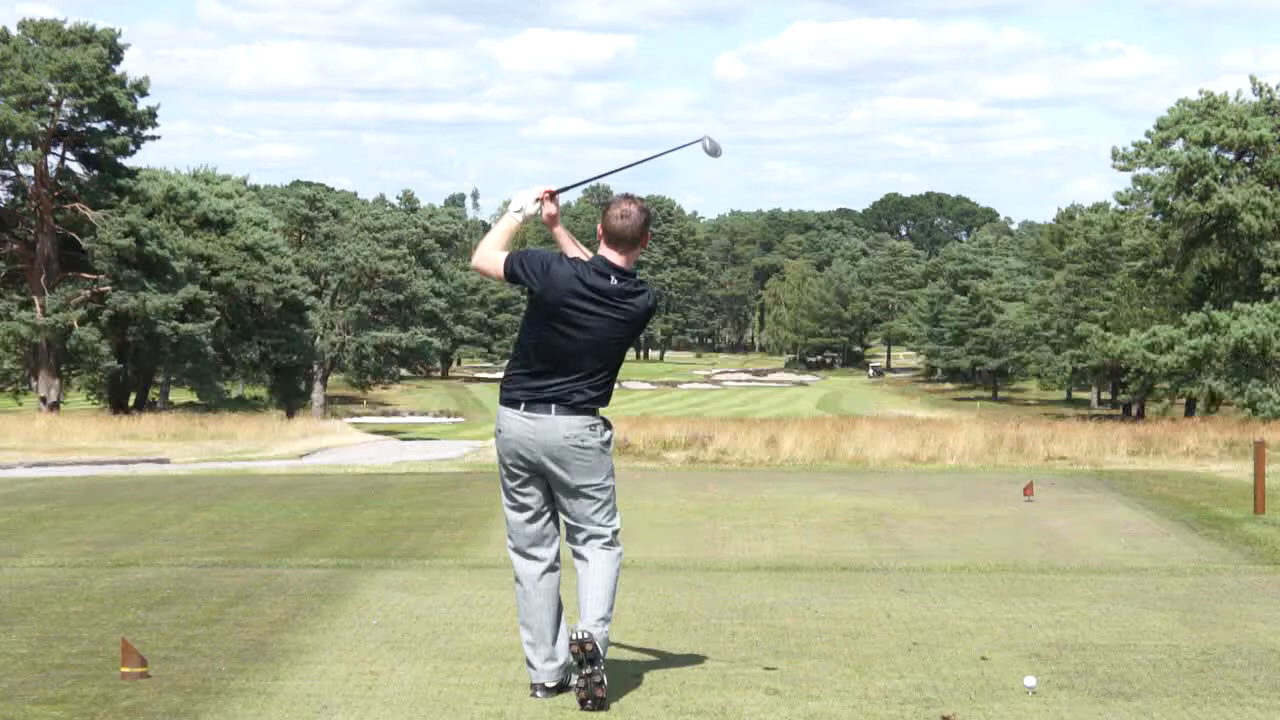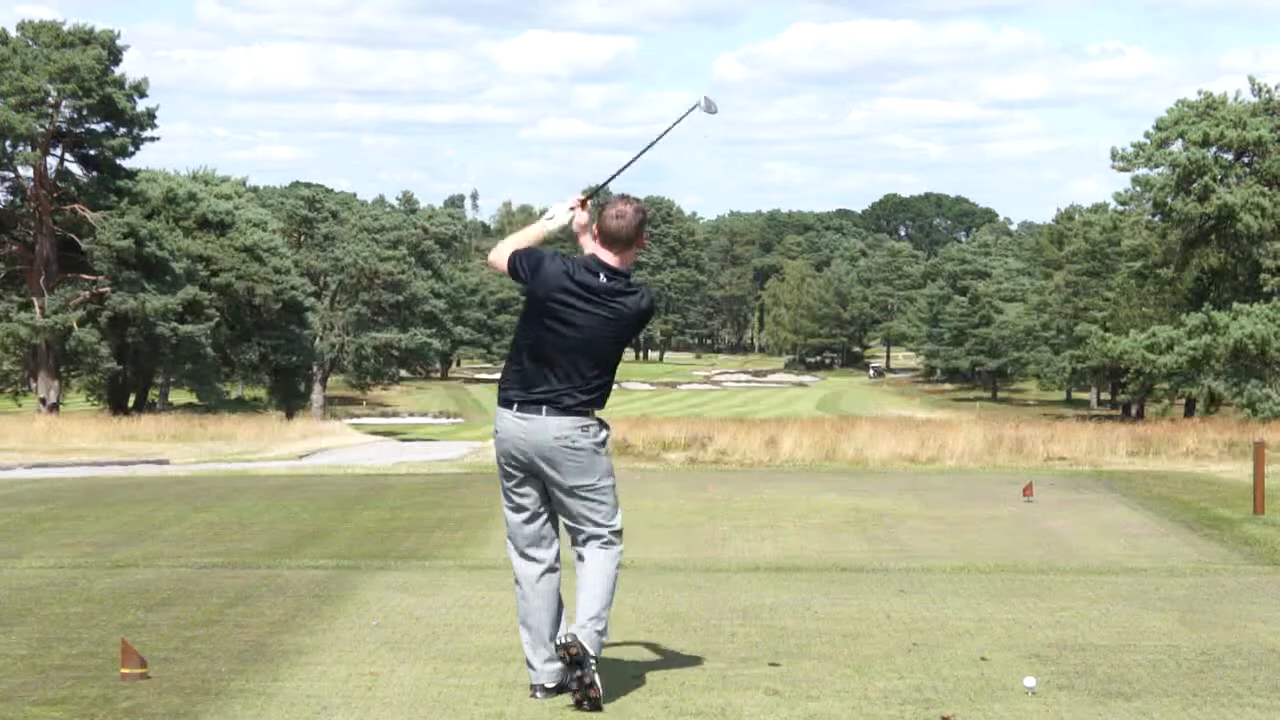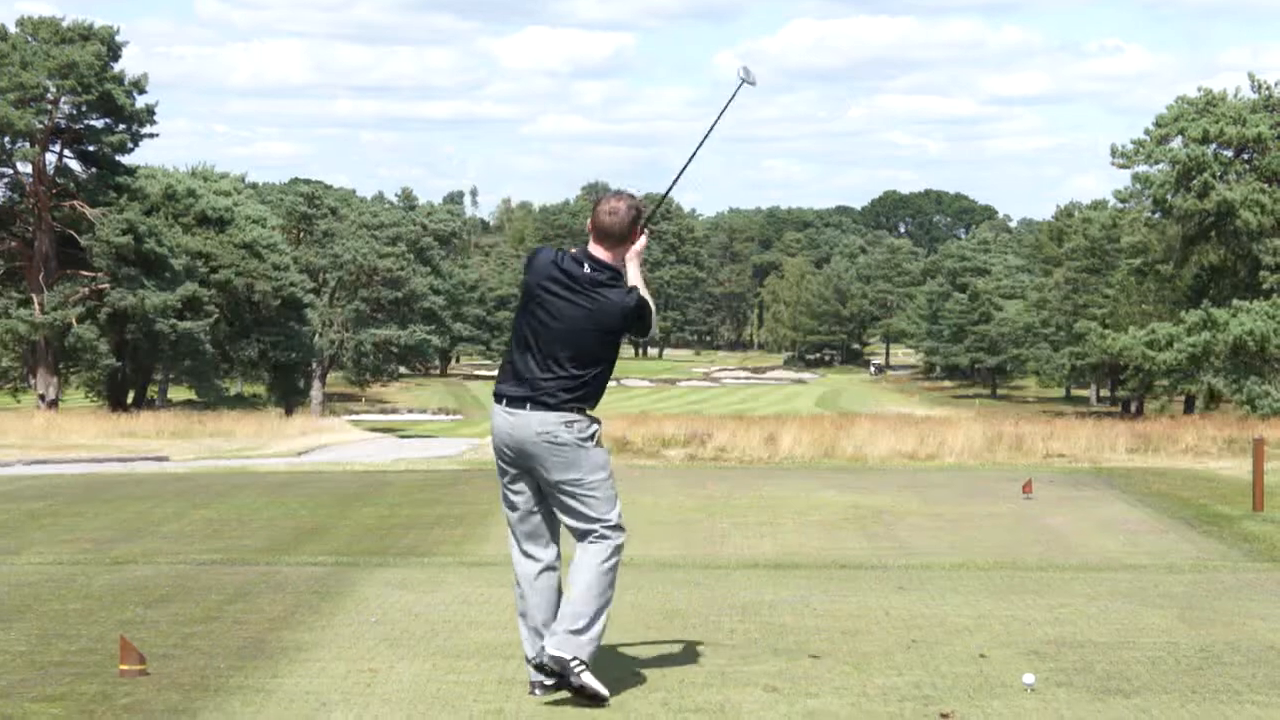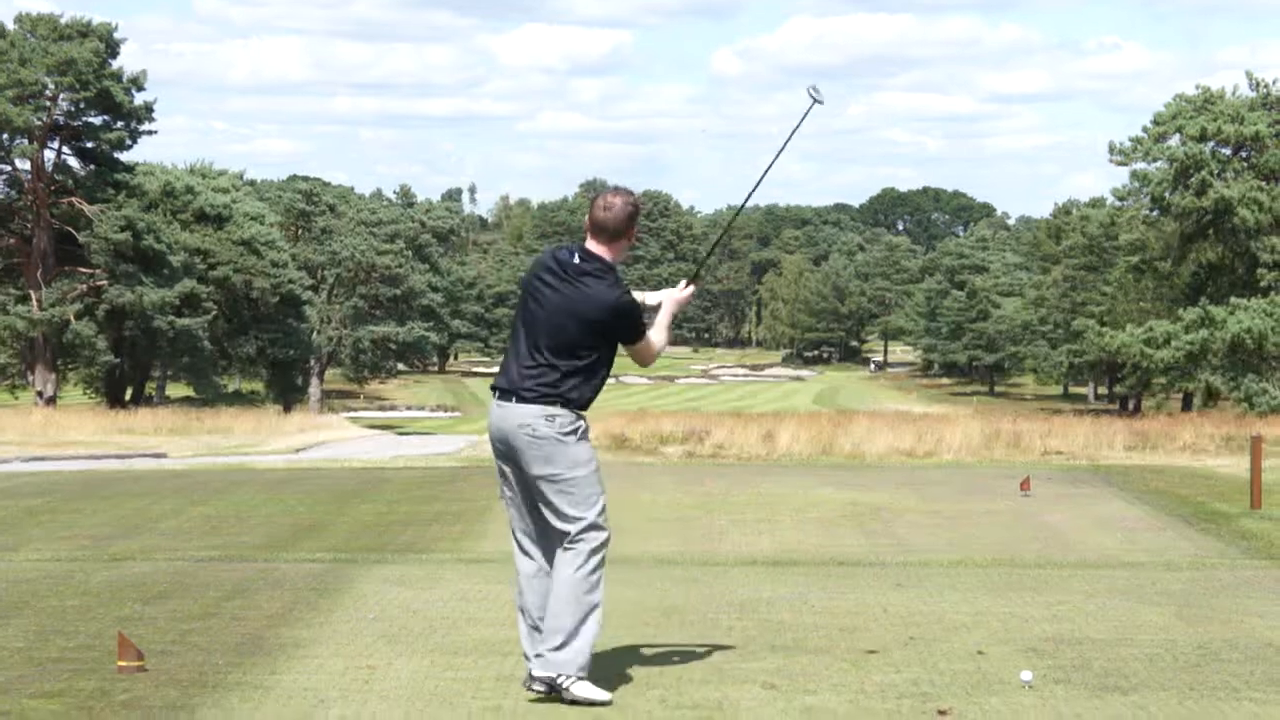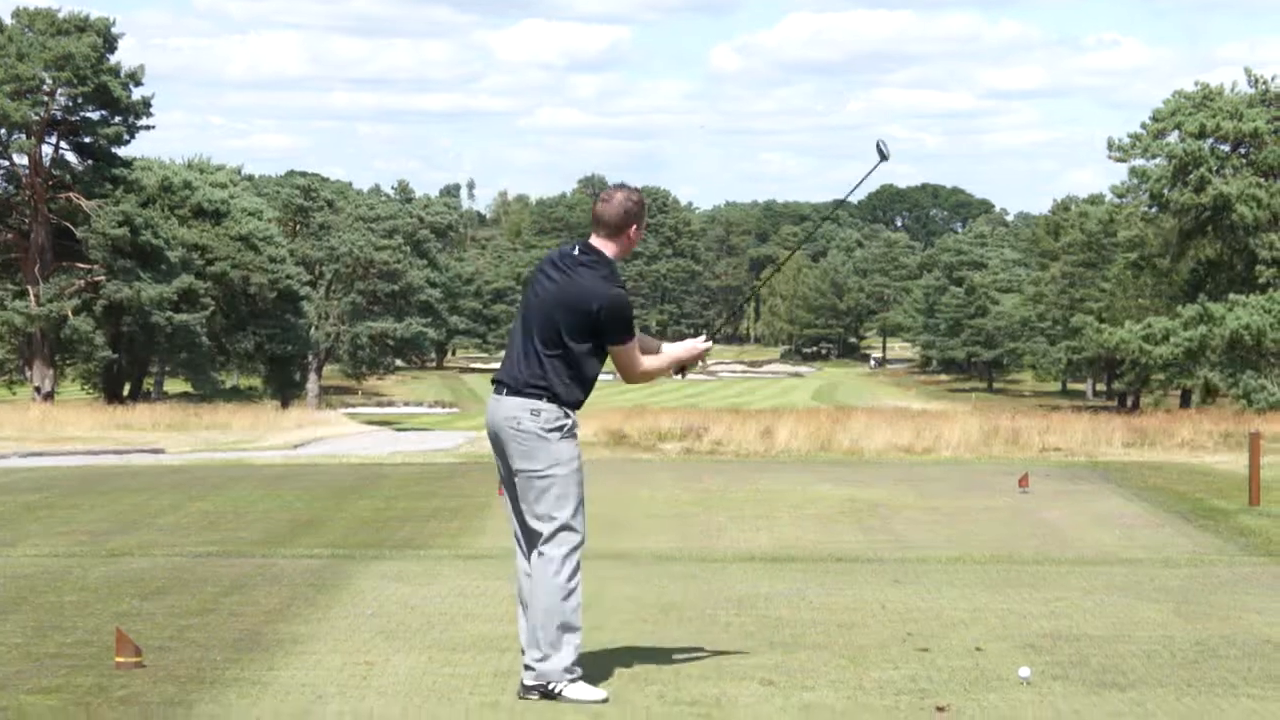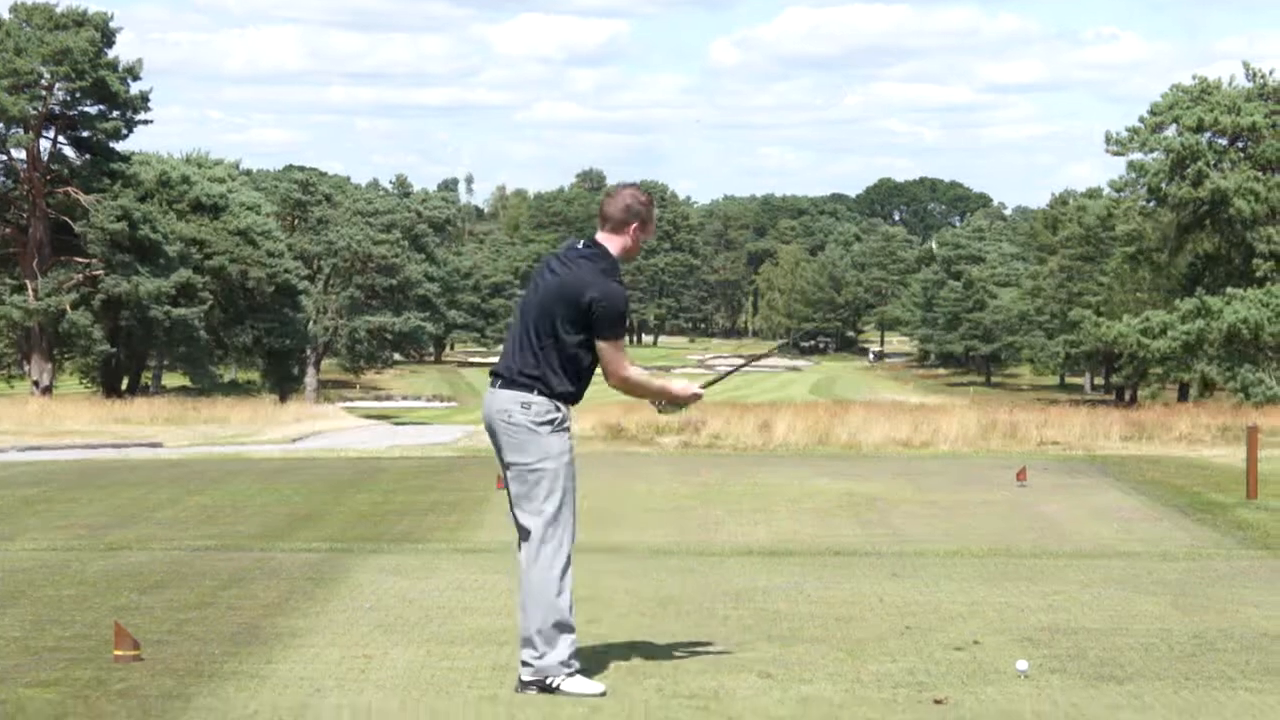
dt=0.1s
person 1, frame 1
left shoulder: (554, 275)
right shoulder: (642, 302)
left elbow: (483, 258)
left wrist: (520, 210)
right wrist: (560, 228)
left hip: (516, 422)
right hip: (576, 430)
left knee: (531, 551)
right knee: (597, 541)
left ankle: (544, 670)
right ankle: (589, 637)
person 1, frame 2
left shoulder: (551, 271)
right shoulder: (639, 303)
left elbow: (499, 254)
left wrist: (556, 221)
right wrist: (583, 236)
left hip: (514, 423)
right hip: (572, 431)
left knee: (531, 553)
right knee: (600, 541)
left ankle: (545, 671)
right ankle: (583, 637)
person 1, frame 3
left shoulder: (545, 263)
right shoulder: (622, 302)
left wrist: (620, 276)
right wrist: (633, 267)
left hip: (508, 419)
right hip: (561, 428)
left knee: (531, 549)
right knee: (602, 535)
left ankle: (540, 653)
right ankle: (567, 652)
person 1, frame 4
left shoulder: (549, 262)
right shoulder: (612, 300)
right elbow: (646, 355)
left wrist: (647, 298)
right wrist: (670, 307)
left hip: (505, 412)
right hip: (551, 423)
left knee: (533, 545)
right knee: (583, 537)
left ankle: (541, 660)
right ankle: (559, 666)
person 1, frame 5
left shoulder: (558, 262)
right shoulder: (607, 293)
right elbow: (633, 369)
left wrist: (663, 347)
right wrist: (684, 354)
left hip: (507, 407)
right hip: (540, 417)
left knee: (534, 542)
right knee: (560, 540)
left ankle: (541, 654)
right ankle: (549, 672)
person 1, frame 6
left shoulder: (566, 259)
right shoulder: (605, 288)
right elbow: (618, 376)
left wrist: (655, 389)
right wrist: (671, 390)
left hip: (505, 400)
right hip: (534, 410)
left knee: (537, 534)
right knee: (550, 536)
left ankle: (540, 648)
right ankle: (545, 666)
